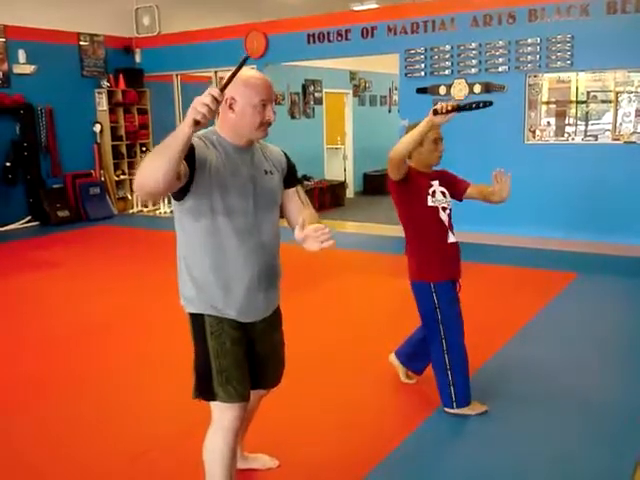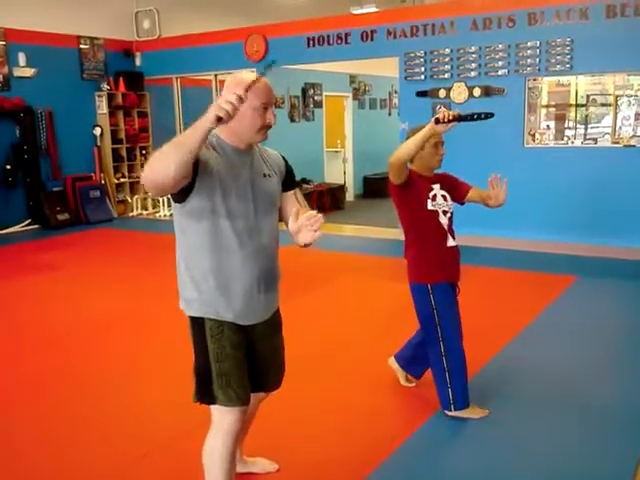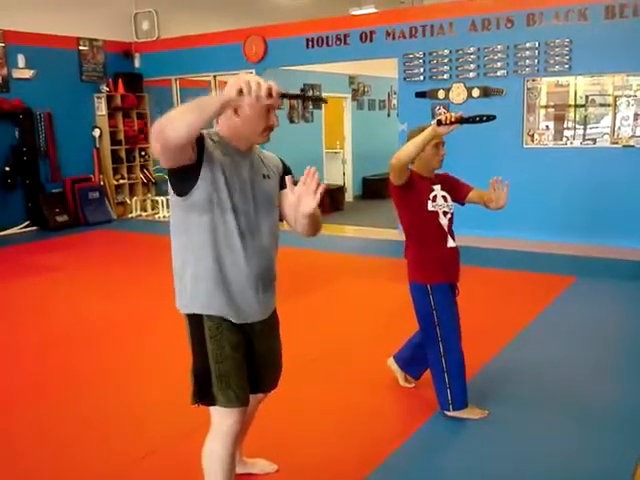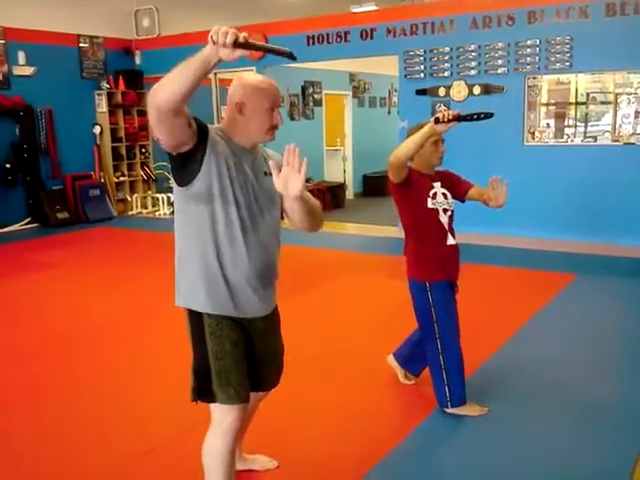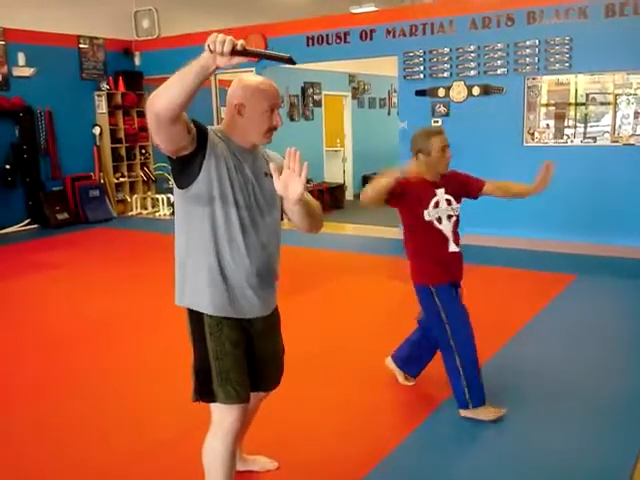
dt=0.4s
person 1, frame 1
left shoulder: (276, 158)
right shoulder: (195, 153)
left elbow: (302, 213)
right elbow: (145, 187)
left wrist: (309, 233)
right wrist: (188, 128)
left hip: (263, 300)
right hip: (215, 306)
left knee: (257, 388)
right knee: (228, 410)
person 1, frame 2
left shoulder: (274, 162)
right shoulder: (198, 155)
left elbow: (298, 216)
right elbow: (153, 180)
left wrist: (305, 229)
right wrist: (209, 120)
left hip: (263, 304)
right hip: (216, 310)
left knee: (257, 391)
right knee: (228, 413)
person 1, frame 3
left shoulder: (272, 165)
right shoulder: (197, 153)
left elbow: (307, 229)
right elbow: (164, 134)
left wrist: (305, 210)
right wrist: (229, 92)
left hip: (260, 305)
right hip: (214, 308)
left knee: (254, 394)
right knee: (227, 414)
person 1, frame 4
left shoulder: (273, 162)
right shoulder: (198, 146)
left elbow: (312, 223)
right elbow: (161, 102)
left wrist: (295, 196)
right wrist: (212, 54)
left hip: (261, 302)
right hip: (215, 306)
left knee: (256, 390)
right knee: (227, 412)
person 1, frame 5
left shoulder: (274, 162)
right shoulder: (198, 147)
left elbow: (312, 224)
right elbow: (159, 110)
left wrist: (296, 198)
right wrist: (210, 61)
left hip: (261, 302)
right hip: (216, 305)
left knee: (257, 389)
right knee: (229, 411)
person 2, frame 1
left shoulder: (442, 178)
right shoulder: (403, 179)
left elbow: (477, 191)
right elbow: (395, 156)
left wrist: (496, 194)
right wrist: (430, 121)
left hip: (444, 269)
right hip: (428, 273)
left knee: (438, 327)
right knee: (448, 336)
left ankle: (404, 358)
right ankle: (457, 401)
person 2, frame 2
left shoulder: (444, 181)
right shoulder: (404, 182)
left elbow: (477, 194)
right elbow: (395, 161)
left wrist: (494, 199)
right wrist: (432, 128)
left hip: (445, 272)
right hip: (427, 275)
left knee: (437, 330)
right knee: (446, 339)
left ankle: (404, 362)
right ankle: (456, 404)
person 2, frame 3
left shoulder: (445, 181)
right shoulder: (405, 183)
left elbow: (476, 195)
right elbow: (397, 162)
left wrist: (494, 200)
right wrist: (435, 129)
left hip: (445, 272)
right hip: (426, 275)
left knee: (436, 330)
right knee: (445, 338)
left ankle: (403, 362)
right ankle: (455, 404)
person 2, frame 4
left shoulder: (446, 178)
right shoulder: (405, 180)
left elbow: (477, 192)
right elbow: (395, 160)
left wrist: (493, 198)
right wrist: (432, 127)
left hip: (445, 269)
right hip: (425, 272)
left knee: (437, 327)
right knee: (443, 335)
left ankle: (403, 359)
right ankle: (453, 401)
person 2, frame 5
left shoulder: (454, 180)
right shoulder: (406, 187)
left elbow: (494, 188)
right elbow: (367, 198)
left wrist: (531, 188)
right wrist: (398, 174)
left hip: (449, 273)
right hip: (430, 277)
left knee: (433, 325)
right knee: (457, 336)
left ankle: (401, 362)
right ankle: (472, 404)
